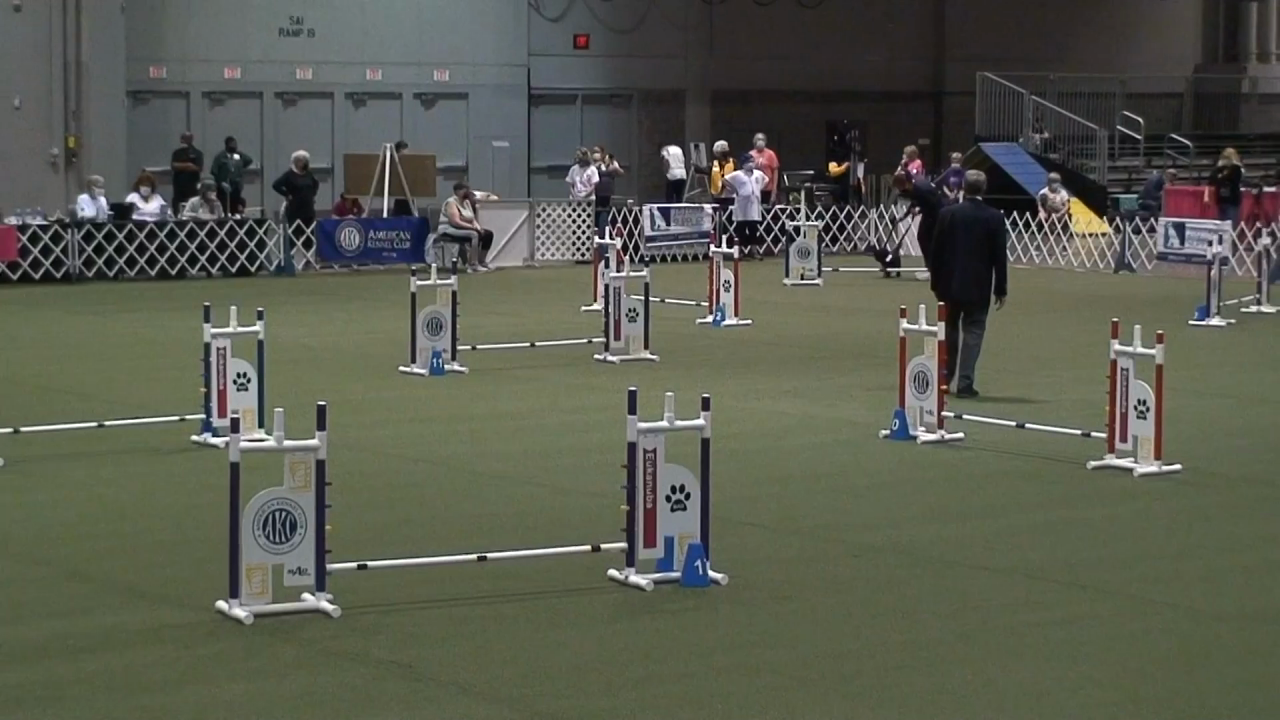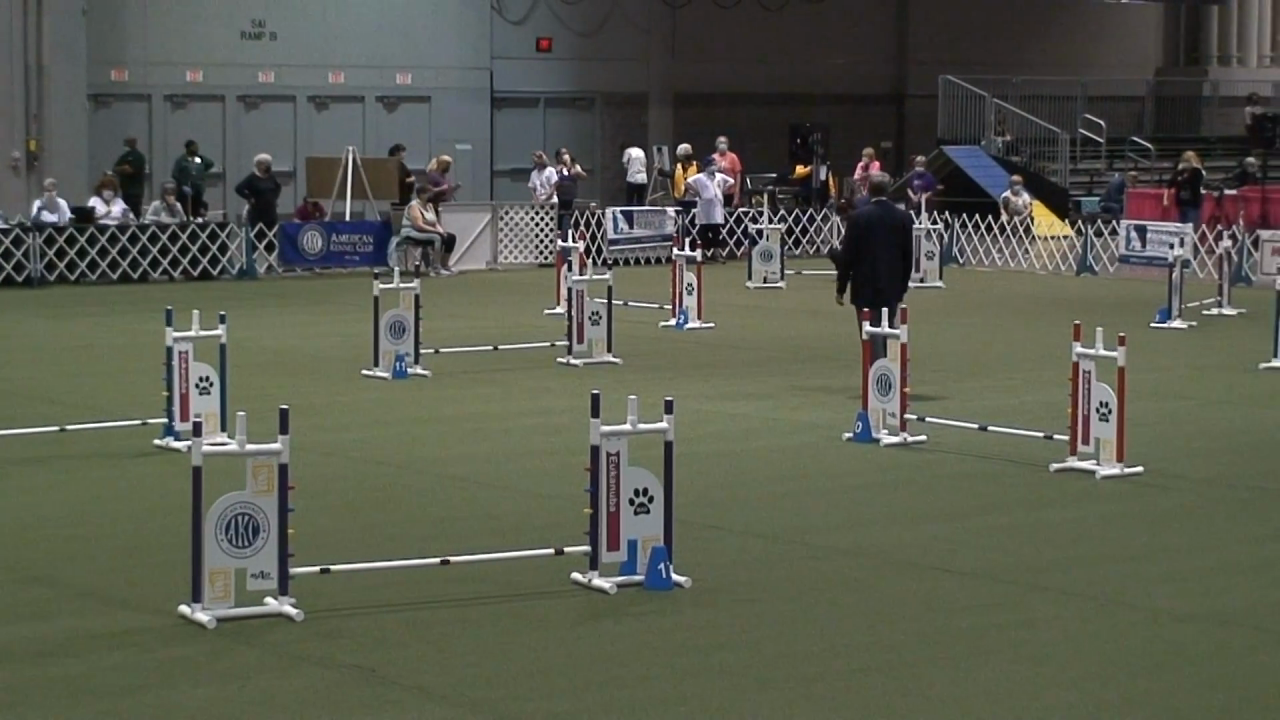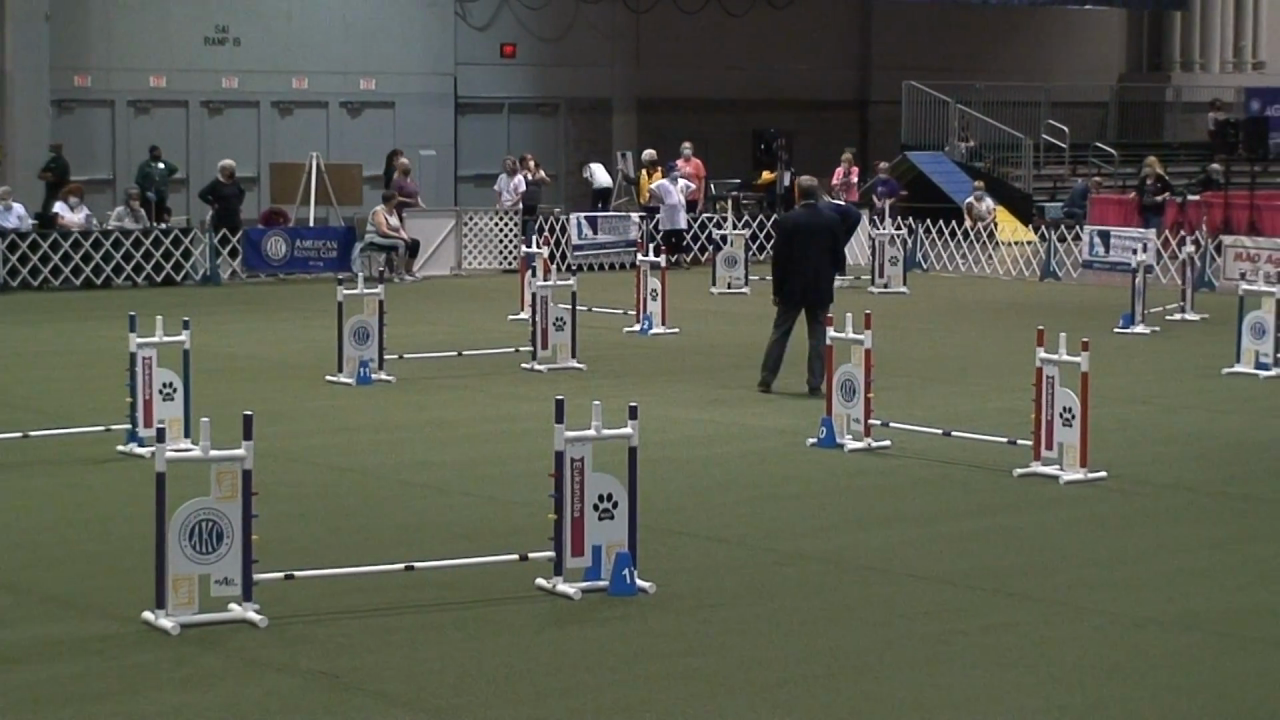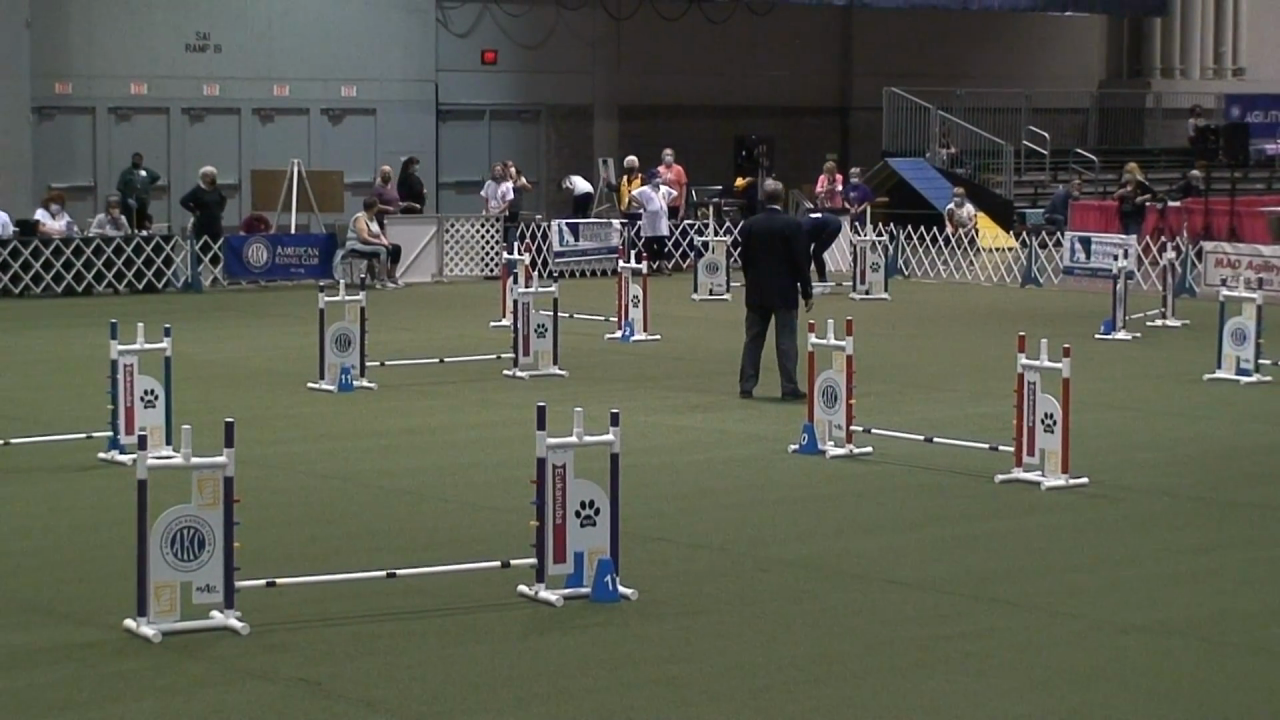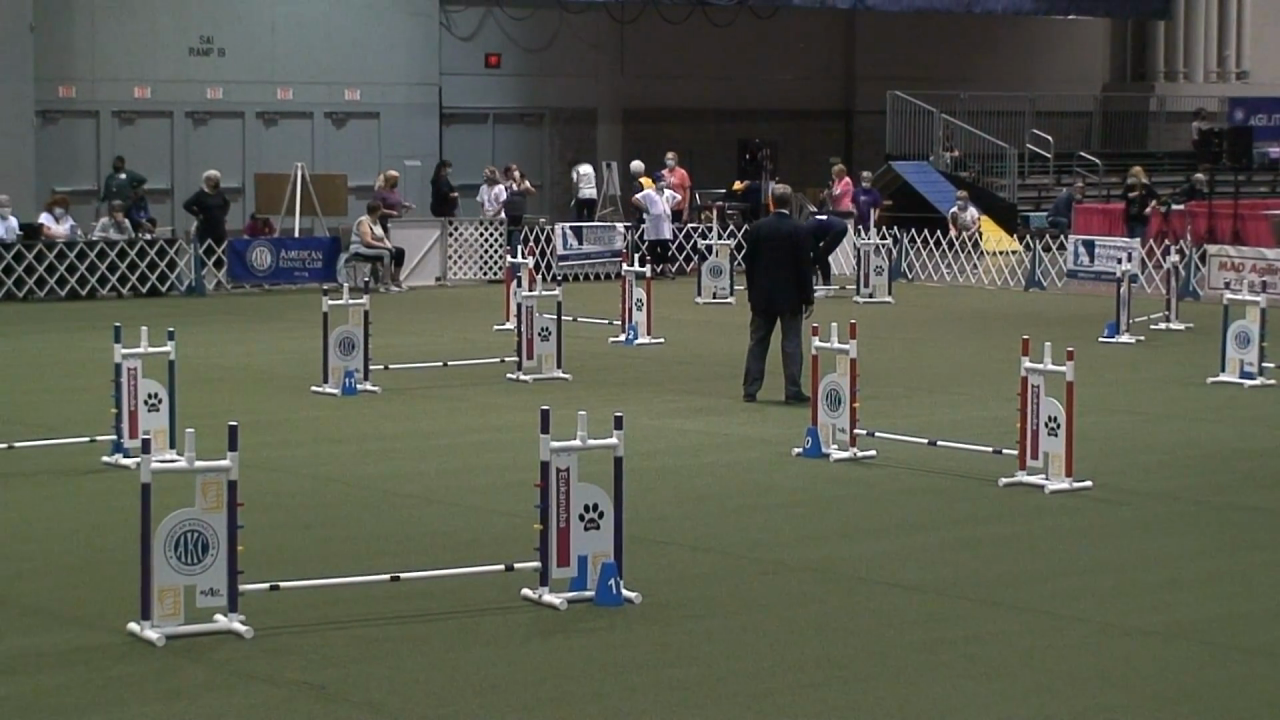
dt=1s
person 1, frame 1
left shoulder: (947, 213)
right shoulder: (994, 217)
left elbow: (936, 252)
right elbow: (1000, 256)
left wrist: (936, 283)
right wrist: (1001, 289)
left hip: (949, 284)
right hip: (978, 287)
left knee: (950, 331)
right knee: (973, 332)
left ankle: (944, 378)
right ankle: (965, 384)
person 1, frame 2
left shoulder: (857, 217)
right shoulder: (904, 217)
left elbow: (847, 254)
right elbow: (908, 255)
left wrist: (840, 288)
right wrist: (902, 286)
left hip: (865, 288)
right hip: (892, 287)
person 1, frame 3
left shoulder: (787, 220)
right shoulder: (832, 220)
left elbow: (778, 257)
right elbow: (839, 256)
left wrist: (777, 289)
left hip: (792, 287)
right hip: (821, 288)
left knee: (780, 332)
right knee: (818, 336)
left ankle: (767, 379)
right ankle: (815, 384)
person 1, frame 4
left shoulder: (749, 225)
right shoulder: (792, 224)
left elbow: (744, 260)
right elbow: (800, 261)
right wrist: (807, 292)
left hip: (757, 292)
right hip: (785, 292)
left knee: (753, 339)
right knee: (786, 341)
left ankle: (746, 386)
right ankle: (789, 388)
person 1, frame 5
left shoulder: (756, 228)
right shoulder: (799, 230)
left elbow: (748, 263)
right elbow: (805, 267)
left wrist: (752, 292)
right wrist: (808, 298)
left hip: (762, 296)
right hip: (790, 296)
left knee: (757, 342)
right knee: (791, 343)
left ankle: (750, 389)
right ankle: (793, 391)
